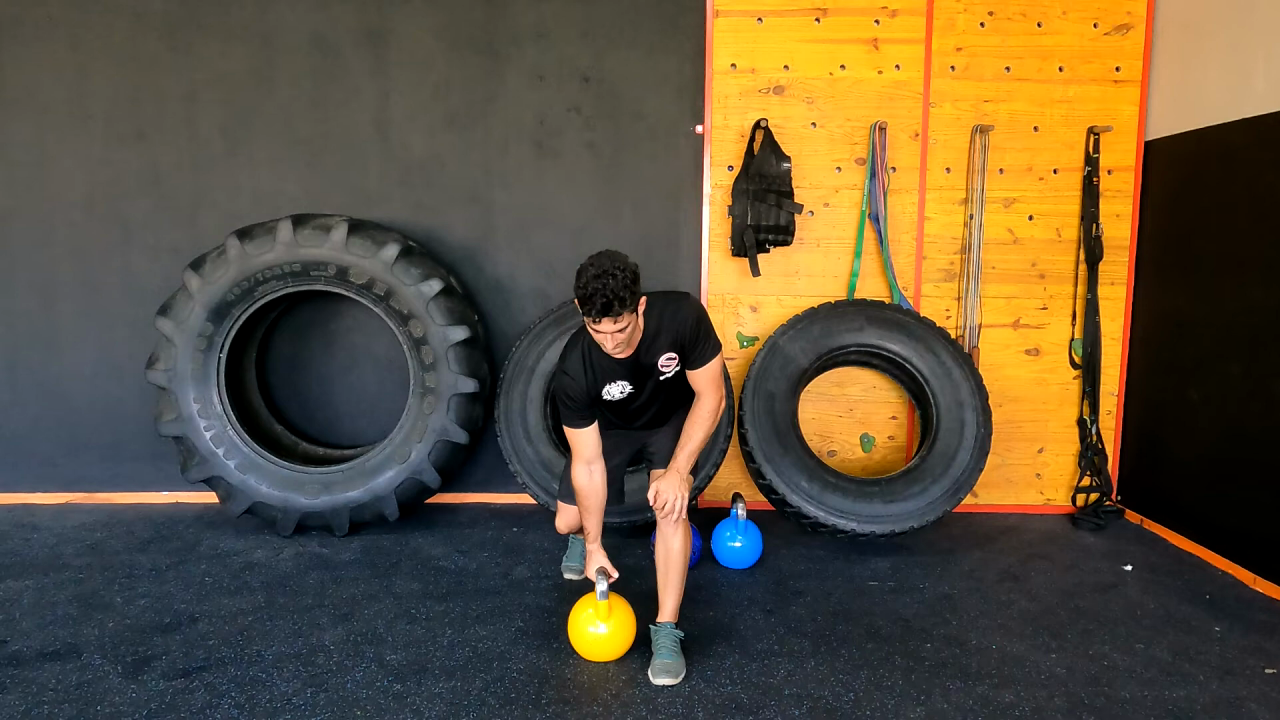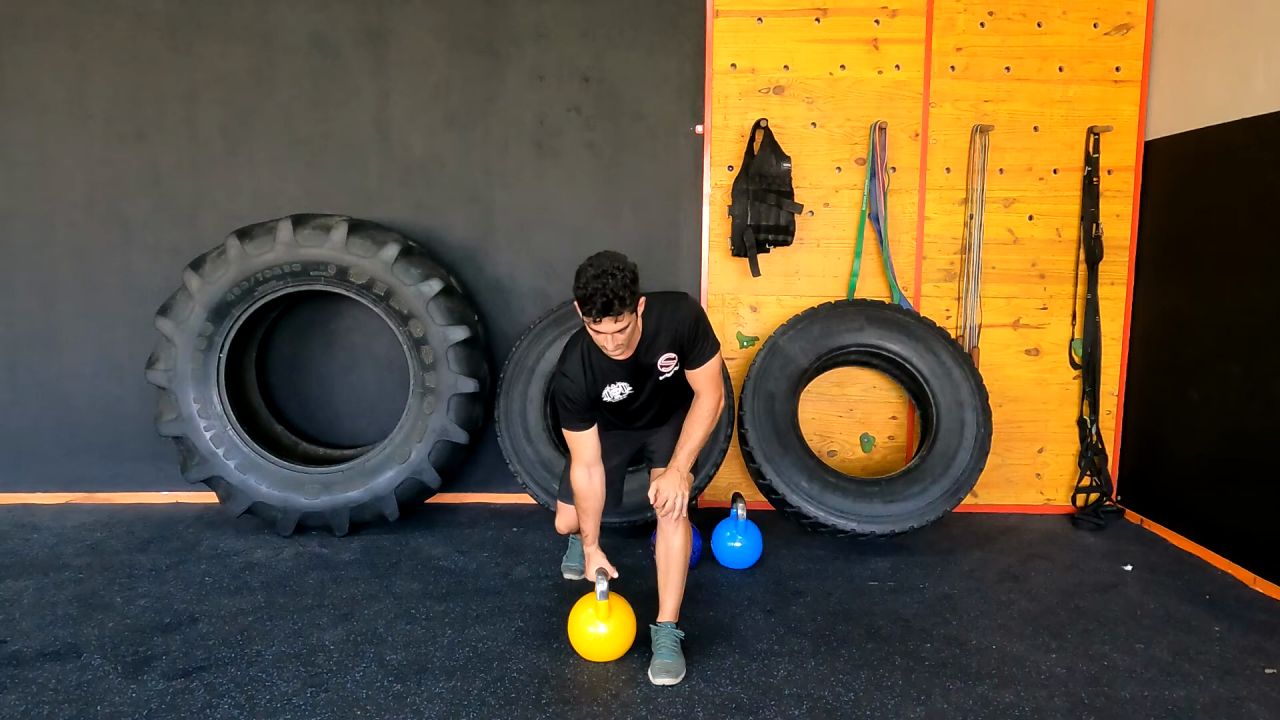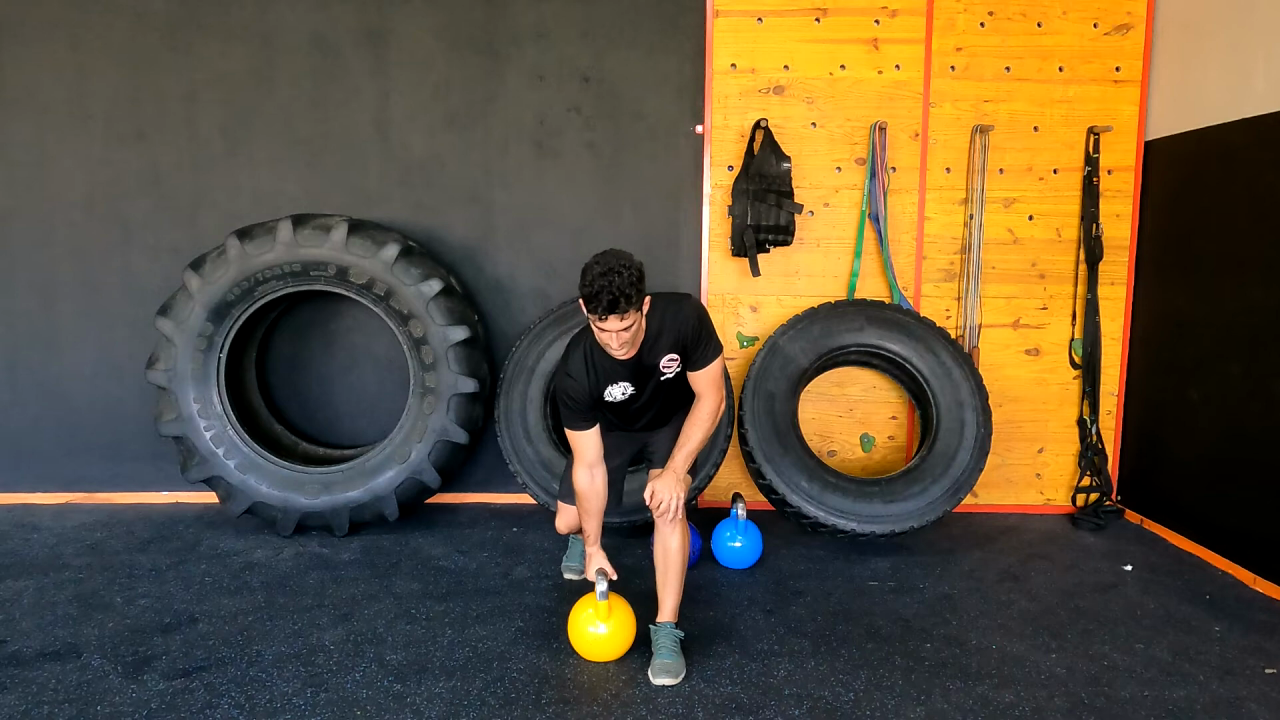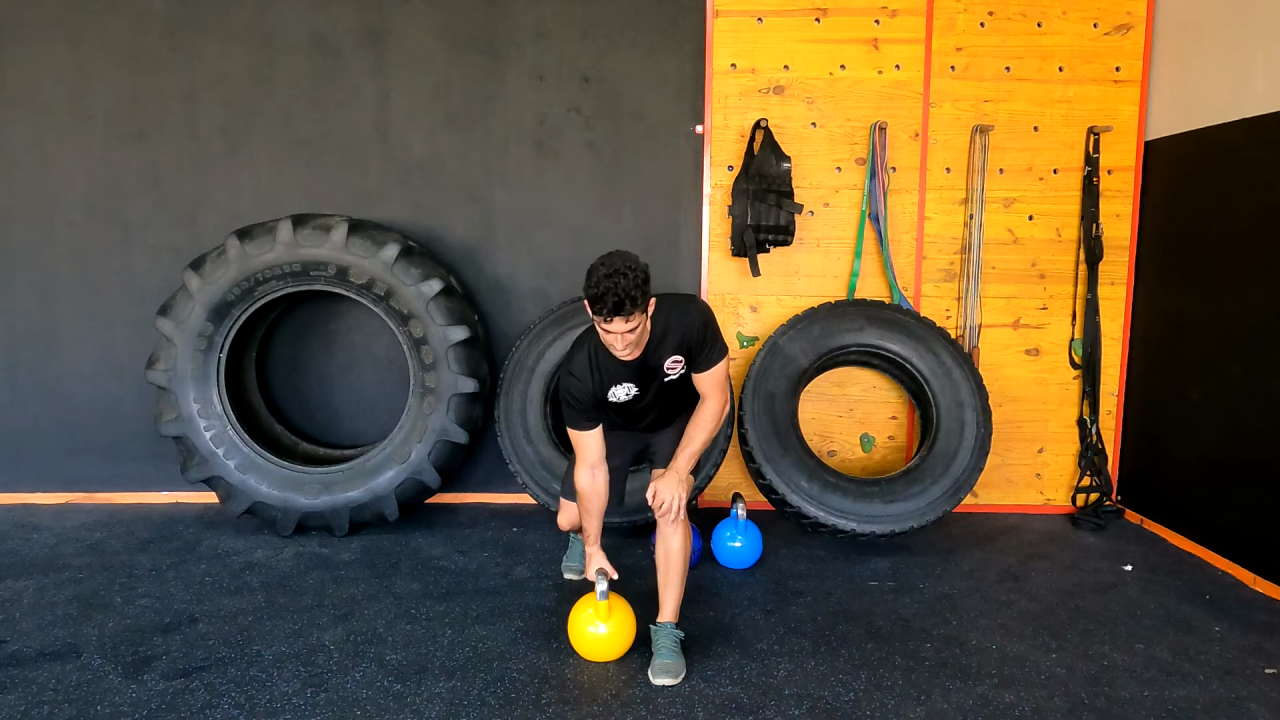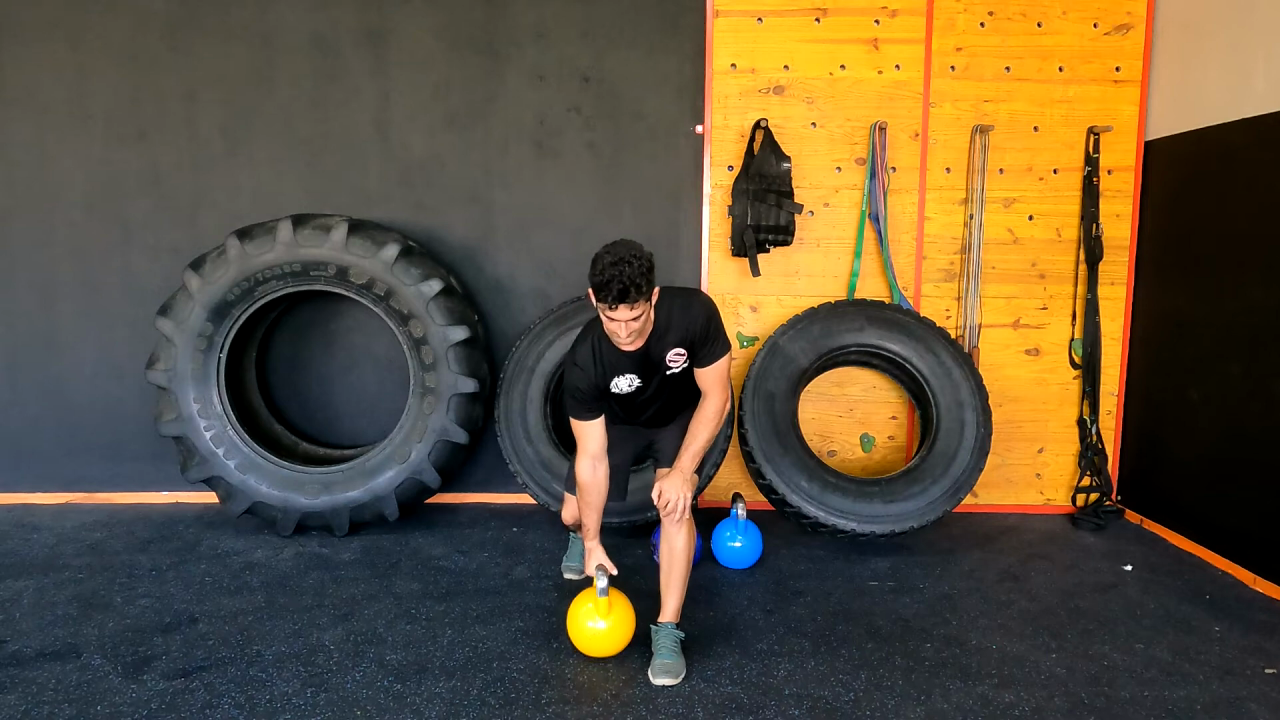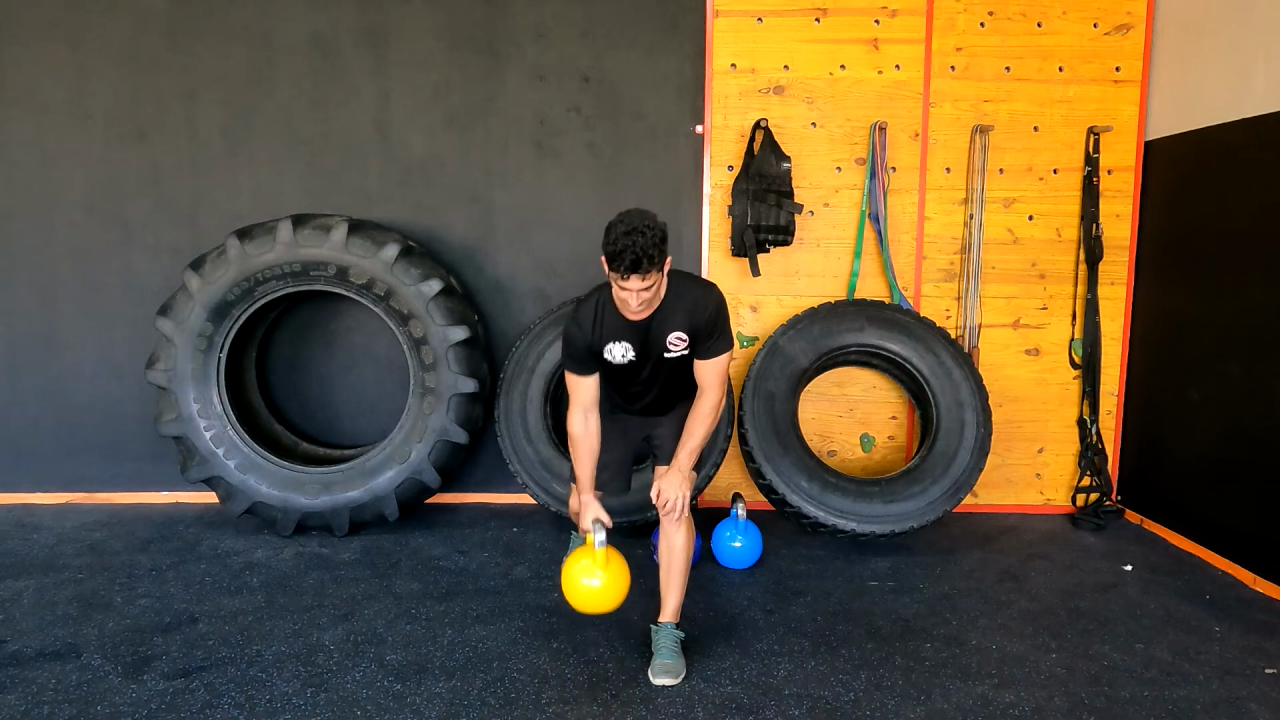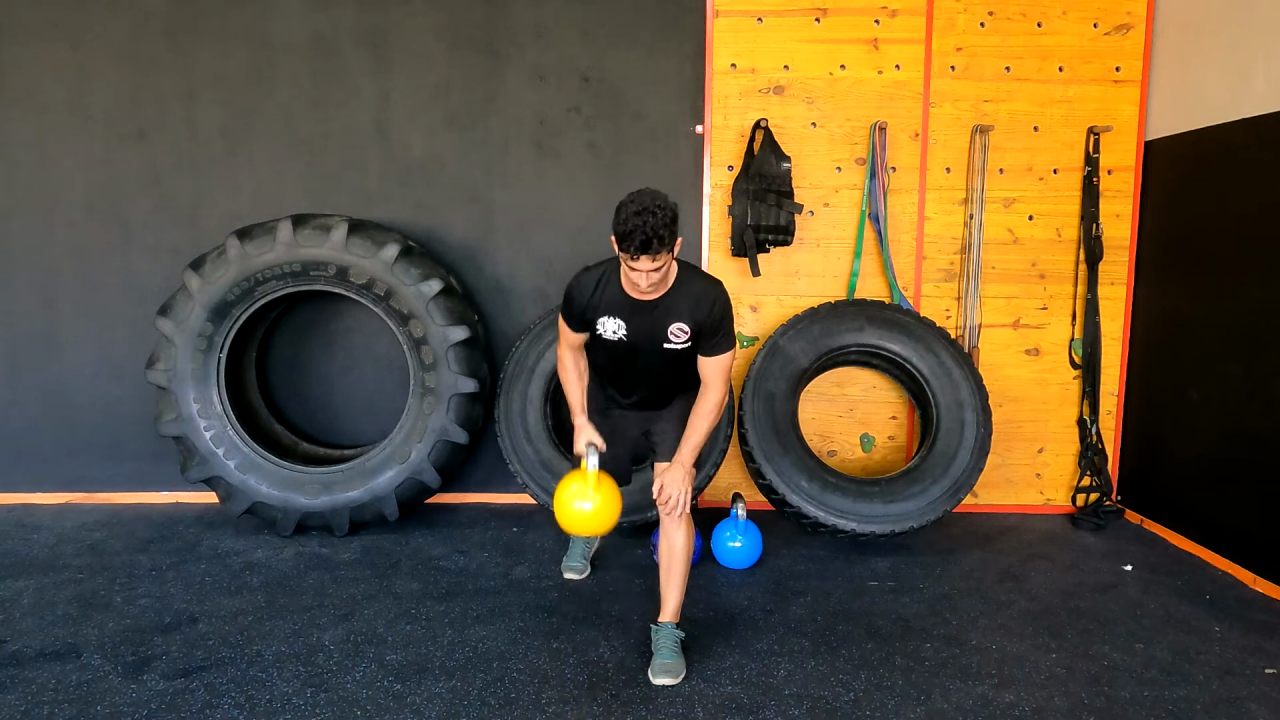
dt=0.2s
person 1, frame 1
left shoulder: (683, 315)
right shoulder: (573, 369)
left elbow: (711, 395)
right elbow: (587, 462)
left wrist: (678, 470)
right wrist: (595, 546)
left hip: (672, 418)
right hip: (608, 425)
left knee: (670, 507)
right knee: (567, 522)
left ankle: (666, 631)
right ankle: (582, 538)
person 1, frame 2
left shoulder: (681, 315)
right shoulder: (573, 371)
left elbow: (710, 394)
right elbow: (586, 464)
left wrist: (678, 468)
right wrist: (592, 548)
left hip: (673, 417)
right hip: (608, 426)
left knee: (671, 505)
right knee: (567, 523)
left ankle: (666, 631)
right ankle: (582, 540)
person 1, frame 3
left shoulder: (684, 316)
right shoulder: (575, 370)
left elbow: (711, 396)
right elbow: (589, 465)
left wrist: (675, 470)
right wrist: (594, 549)
left hip: (673, 419)
right hip: (609, 427)
left knee: (667, 506)
right knee: (568, 522)
left ankle: (666, 631)
right ankle: (582, 538)
person 1, frame 4
left shoulder: (691, 318)
right shoulder: (579, 371)
left elbow: (715, 397)
right elbow: (590, 465)
left wrist: (676, 470)
right wrist: (593, 549)
left hip: (677, 420)
right hip: (613, 427)
left knee: (669, 505)
right knee: (570, 519)
left ankle: (666, 632)
right ankle: (582, 539)
person 1, frame 5
left shoulder: (695, 313)
right shoulder: (584, 359)
left elbow: (716, 396)
right elbow: (591, 457)
left wrist: (682, 470)
right wrist: (593, 543)
left hip: (680, 417)
right hip: (616, 422)
left knee: (675, 507)
right knee: (574, 515)
left ankle: (667, 632)
right ankle: (582, 541)
person 1, frame 6
left shoulder: (702, 302)
right shoulder: (586, 320)
left elbow: (711, 390)
right elbow: (581, 412)
left wrist: (680, 467)
right wrist: (590, 499)
left hip: (677, 410)
right hip: (614, 411)
left knee: (674, 505)
right knee: (579, 506)
left ankle: (667, 631)
right ankle: (587, 529)
person 1, frame 7
left shoulder: (706, 297)
right shoulder: (587, 288)
left elbow: (715, 386)
right elbow: (569, 346)
left wrist: (682, 462)
right wrist: (580, 423)
left hip: (675, 406)
right hip: (609, 405)
left knee: (674, 503)
left ankle: (667, 630)
right ankle: (584, 536)
